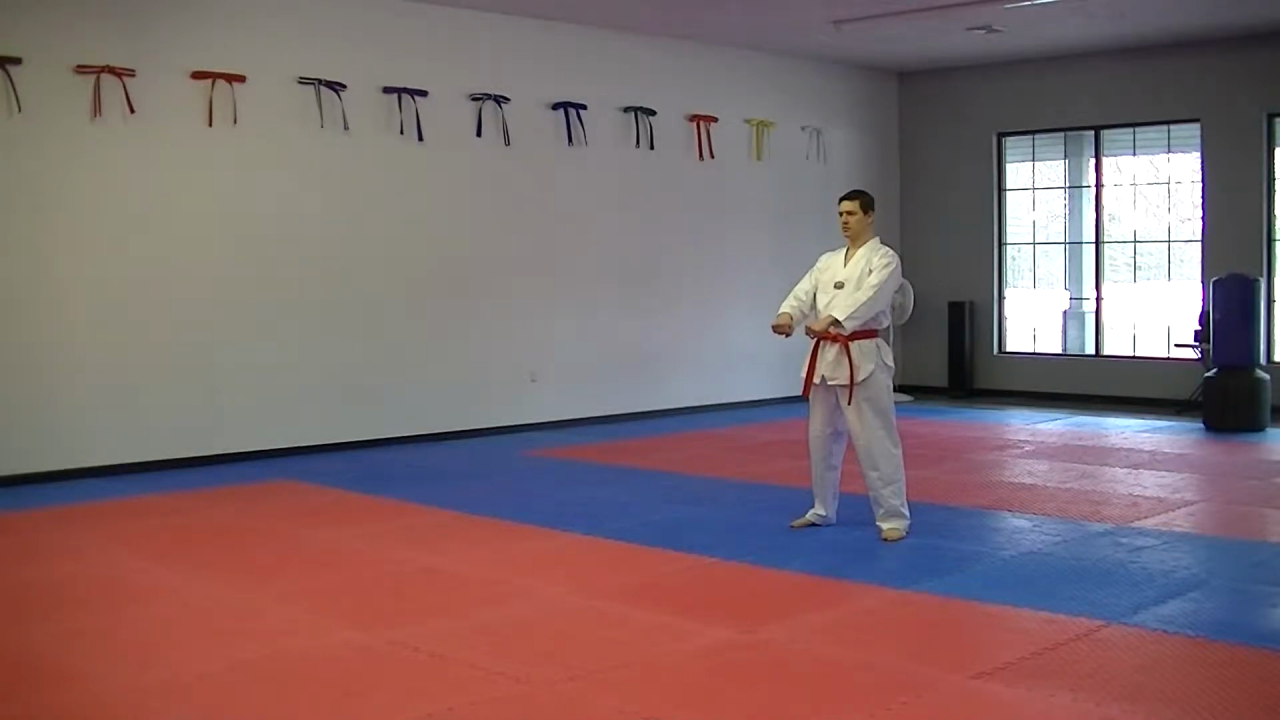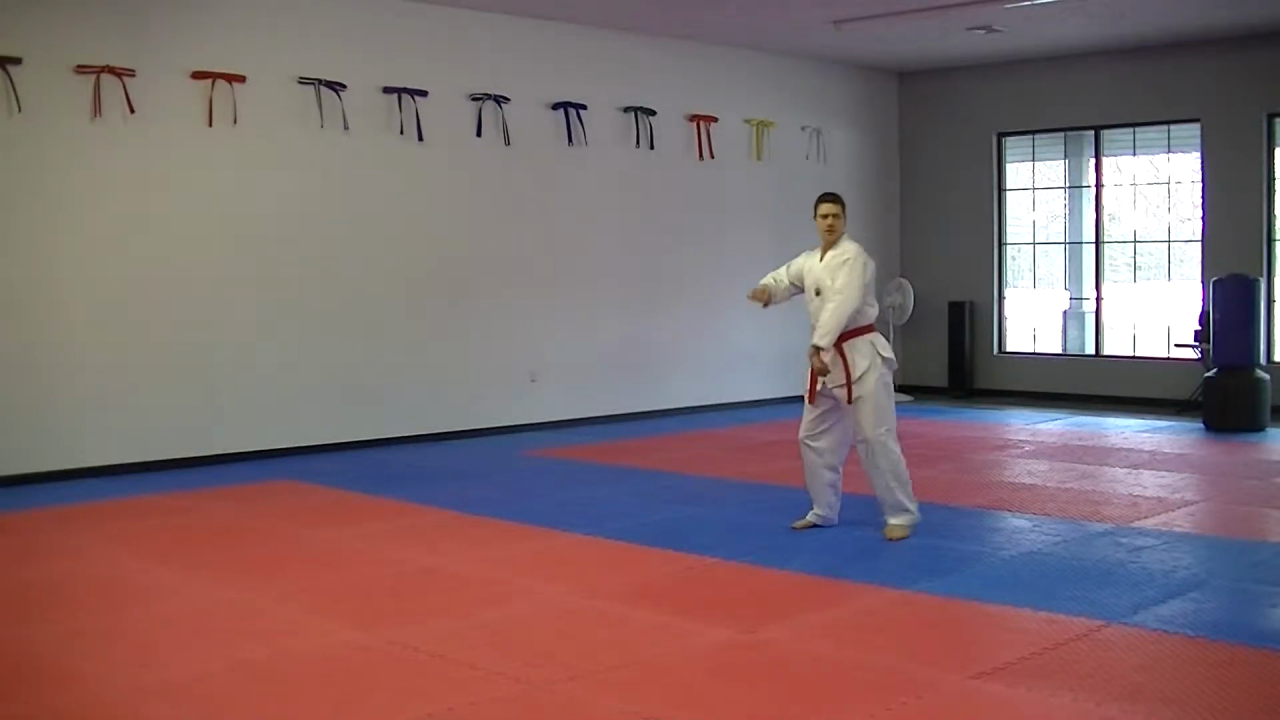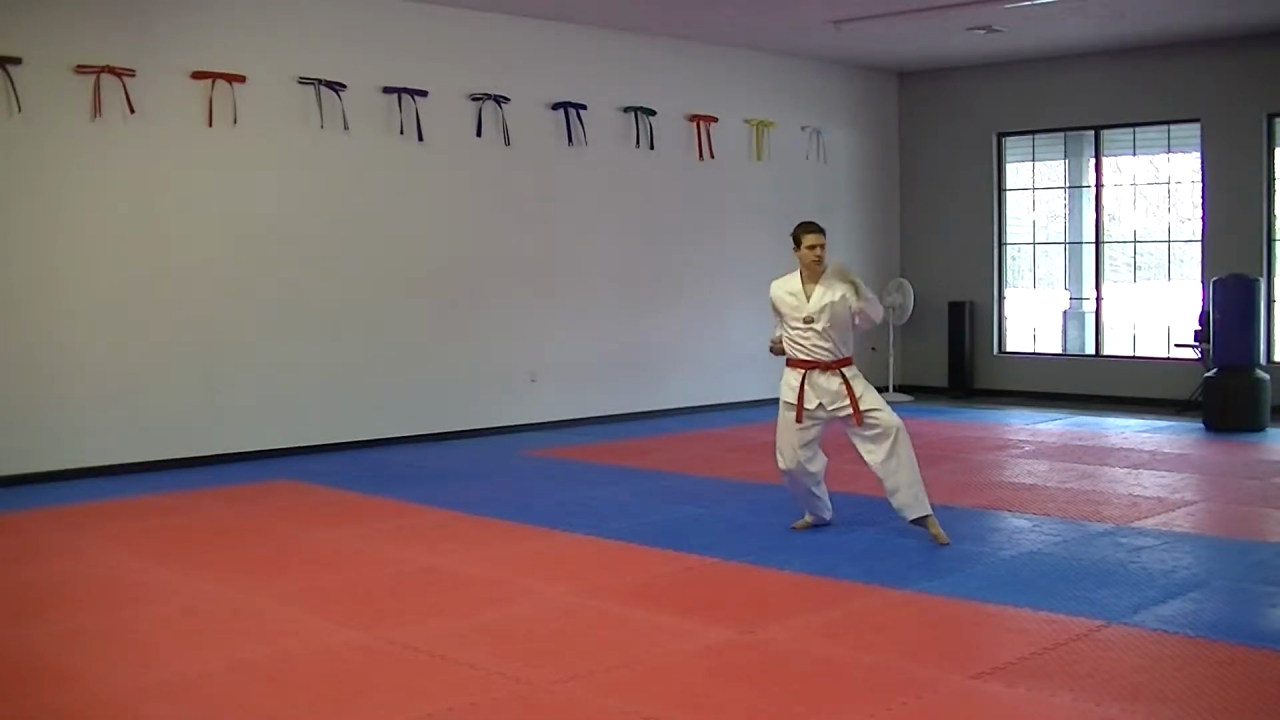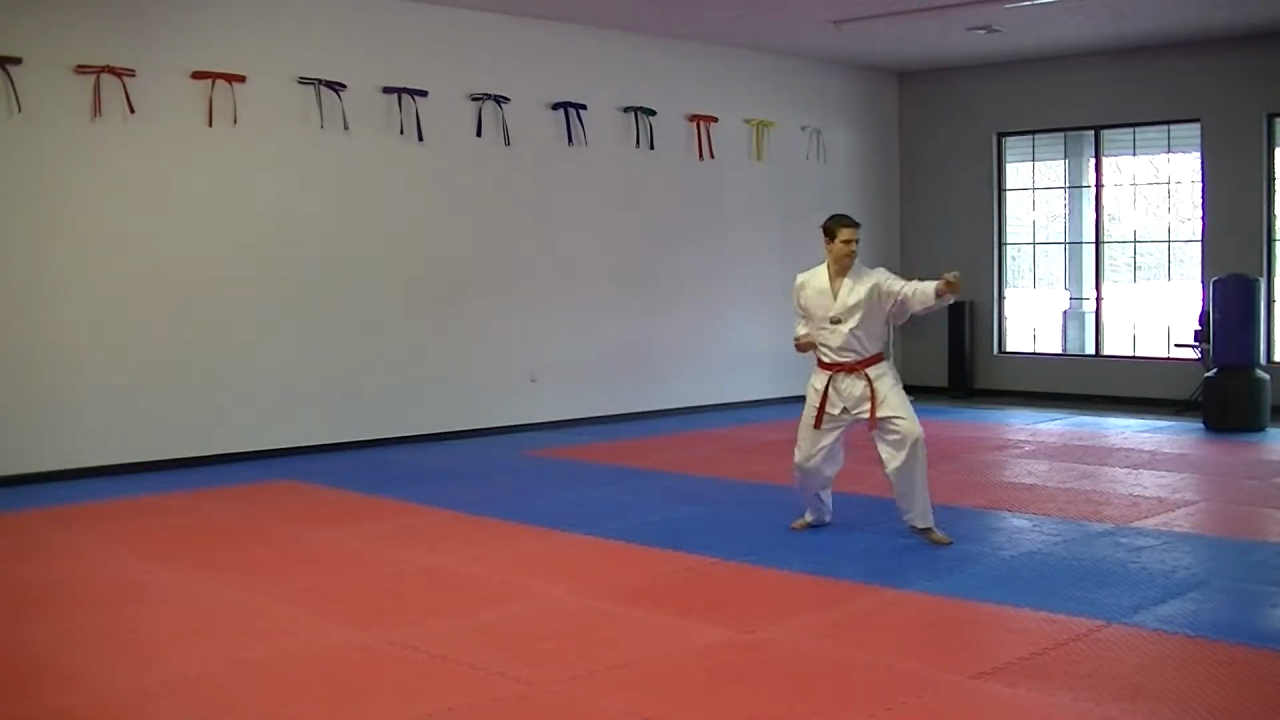
dt=0.5s
person 1, frame 1
left shoulder: (885, 259)
right shoulder: (828, 261)
left elbow: (867, 298)
right elbow: (804, 292)
left wrist: (829, 320)
right wrist: (787, 314)
left hip: (863, 357)
right hip: (826, 357)
left knee: (875, 439)
right knee: (822, 437)
left ankle: (893, 517)
right ankle: (823, 510)
person 1, frame 2
left shoulder: (852, 256)
right shoulder: (808, 261)
left elbow: (840, 304)
right elbow: (781, 280)
left wrist: (819, 348)
right wrist: (765, 290)
left hip: (861, 355)
right hip: (828, 358)
left knee: (875, 436)
right knee: (814, 438)
left ankle: (900, 514)
right ankle: (824, 511)
person 1, frame 3
left shoulder: (842, 287)
right shoulder: (779, 289)
left elbow: (871, 316)
left wrist: (854, 286)
right wrist: (778, 341)
left hip: (843, 379)
right hip: (800, 384)
left knee: (889, 428)
right knee: (793, 461)
left ankle: (920, 512)
right ankle: (818, 512)
person 1, frame 4
left shoulder: (874, 280)
right shoulder: (805, 283)
left elbow: (910, 294)
left wrist: (941, 288)
right wrist: (803, 337)
left hip: (873, 377)
right hip: (828, 382)
left knee: (909, 436)
right knee: (809, 457)
left ankle: (921, 520)
right ankle: (817, 513)
